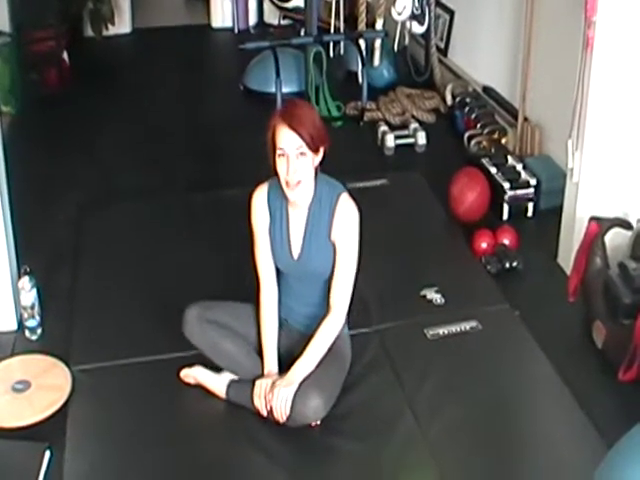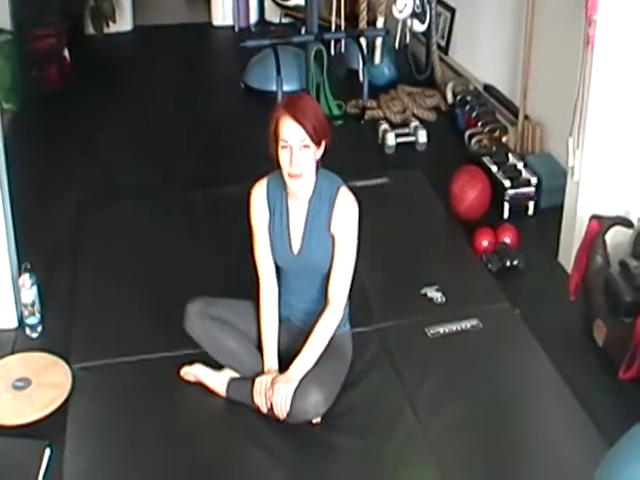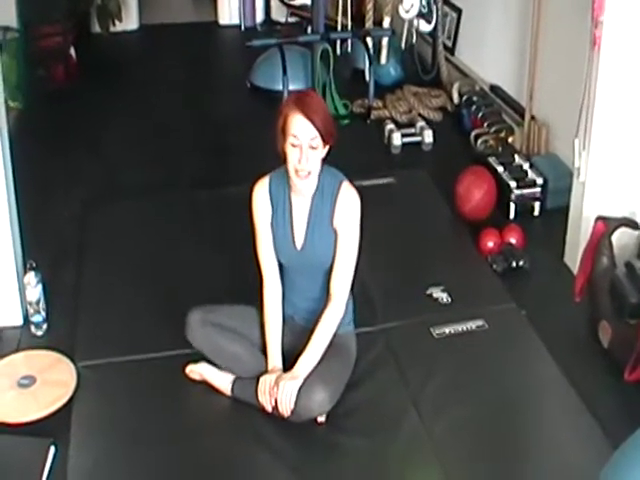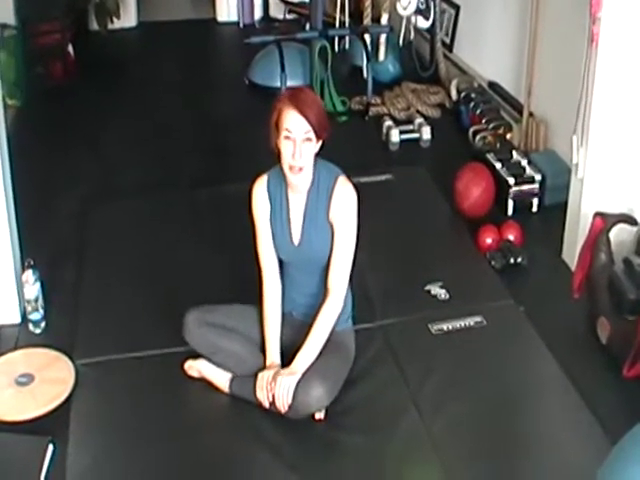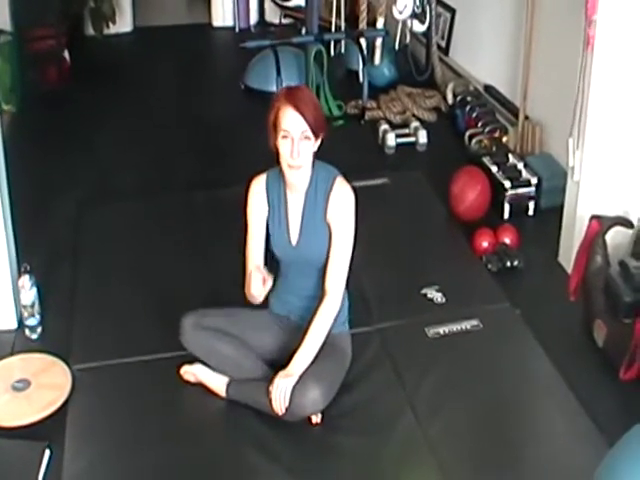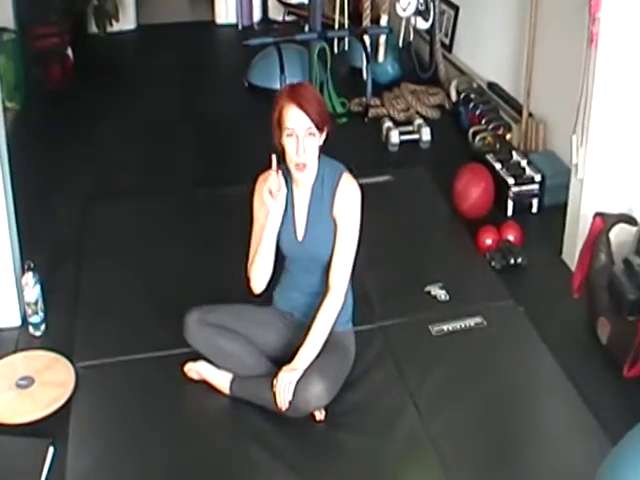
dt=0.3s
person 1, frame 1
left shoulder: (342, 209)
right shoulder: (263, 199)
left elbow: (338, 311)
right elbow: (267, 286)
left wrist: (292, 378)
right wrist: (271, 370)
left hip: (324, 335)
right hip: (280, 321)
left knee: (309, 407)
right knee: (195, 319)
left ankle: (225, 383)
person 1, frame 2
left shoulder: (341, 202)
right shoulder: (262, 194)
left elbow: (336, 304)
right elbow: (267, 283)
left wrist: (292, 374)
right wrist: (271, 367)
left hip: (325, 333)
right hip: (280, 320)
left knee: (309, 403)
right knee: (196, 315)
left ankle: (225, 381)
person 1, frame 3
left shoulder: (344, 198)
right shoulder: (265, 191)
left elbow: (338, 299)
right elbow: (271, 282)
left wrist: (297, 372)
right wrist: (275, 365)
left hip: (330, 332)
right hip: (286, 319)
left knee: (314, 400)
right knee: (198, 324)
left ankle: (228, 381)
right ankle: (277, 378)
person 1, frame 4
left shoulder: (340, 192)
right shoulder: (263, 189)
left elbow: (336, 294)
right elbow: (270, 277)
left wrist: (296, 368)
right wrist: (272, 362)
left hip: (330, 328)
right hip: (285, 317)
left knee: (313, 396)
right knee: (195, 324)
left ankle: (228, 379)
person 1, frame 5
left shoulder: (338, 193)
right shoulder: (261, 188)
left elbow: (333, 294)
right elbow: (253, 291)
left wrist: (294, 369)
right wrist: (255, 284)
left hip: (326, 332)
right hip: (279, 320)
left knee: (309, 398)
right knee: (192, 328)
left ankle: (224, 383)
right ankle: (280, 381)
person 1, frame 6
left shoulder: (344, 188)
right shoulder: (269, 183)
left elbow: (337, 289)
right elbow: (257, 282)
left wrist: (298, 365)
right wrist: (274, 214)
left hip: (330, 330)
right hip: (283, 317)
left knee: (312, 393)
right knee: (196, 324)
left ankle: (228, 380)
right ankle: (283, 376)
